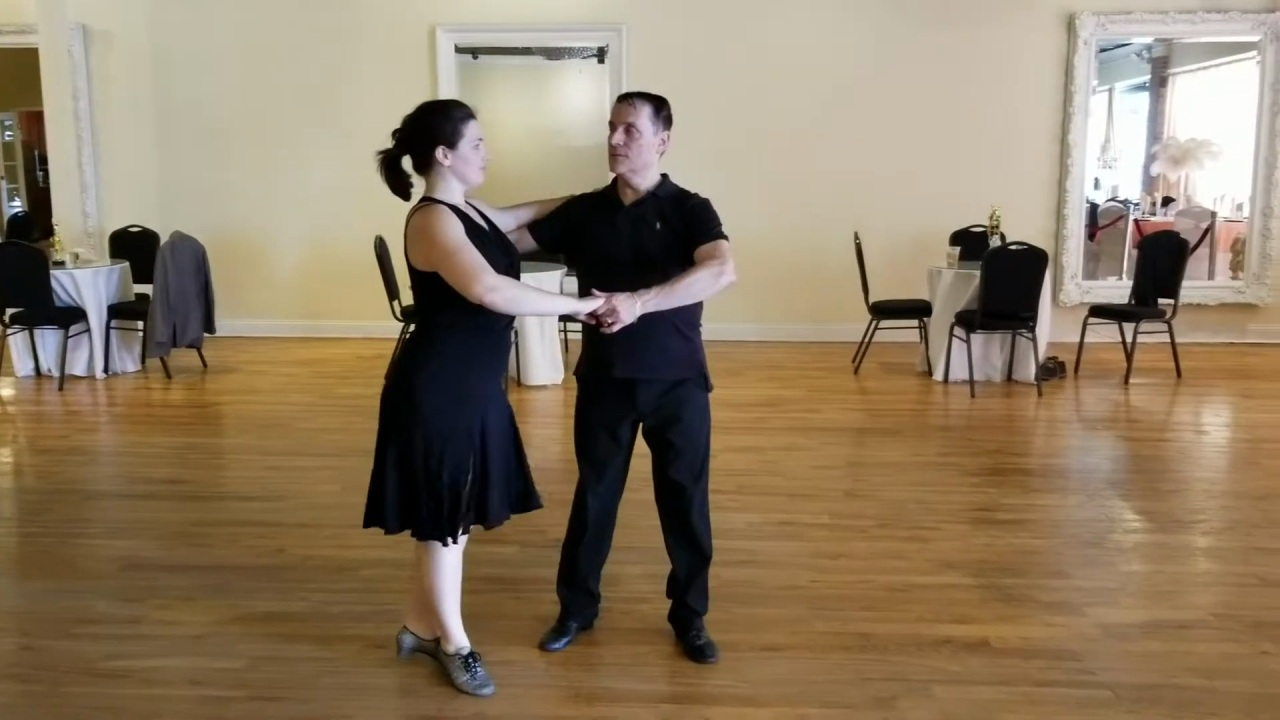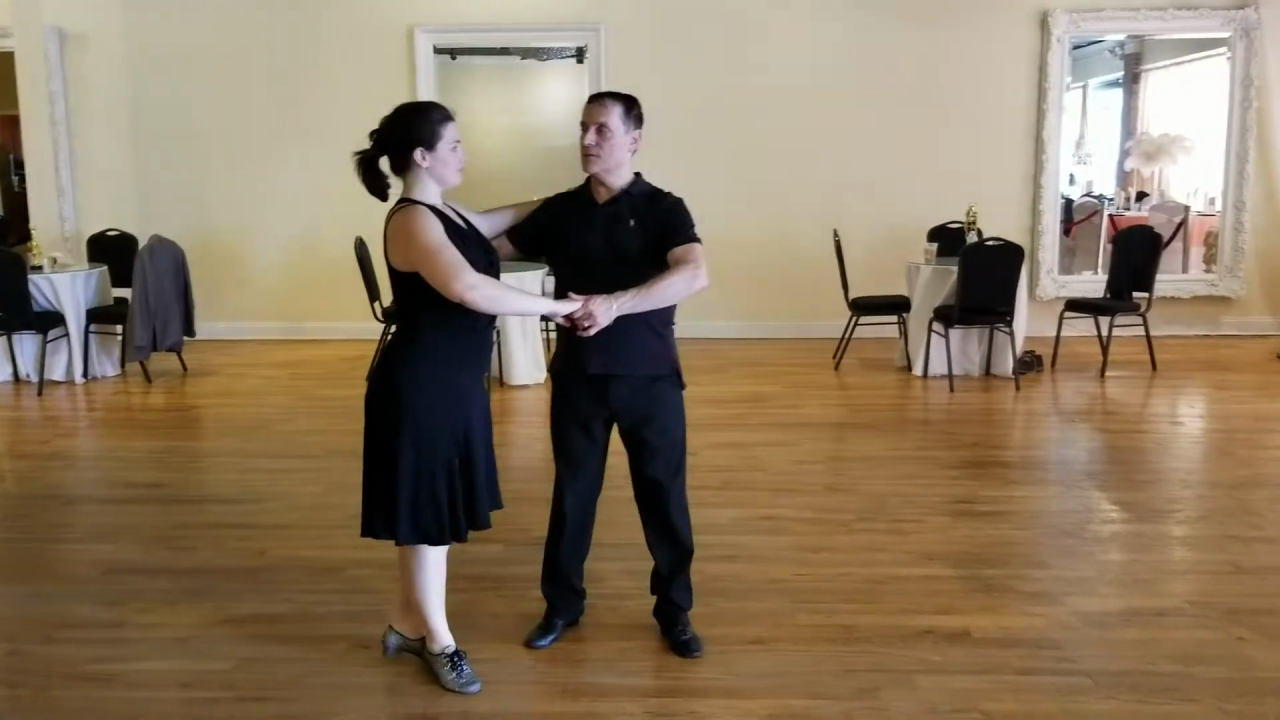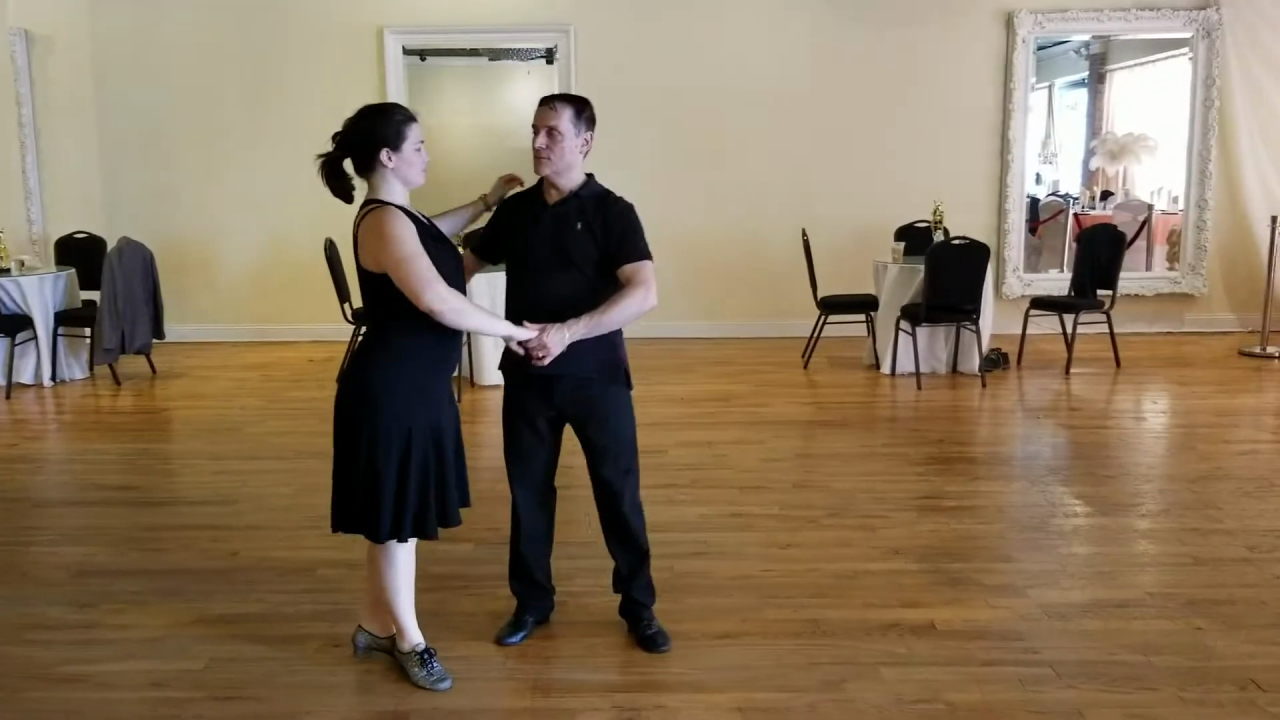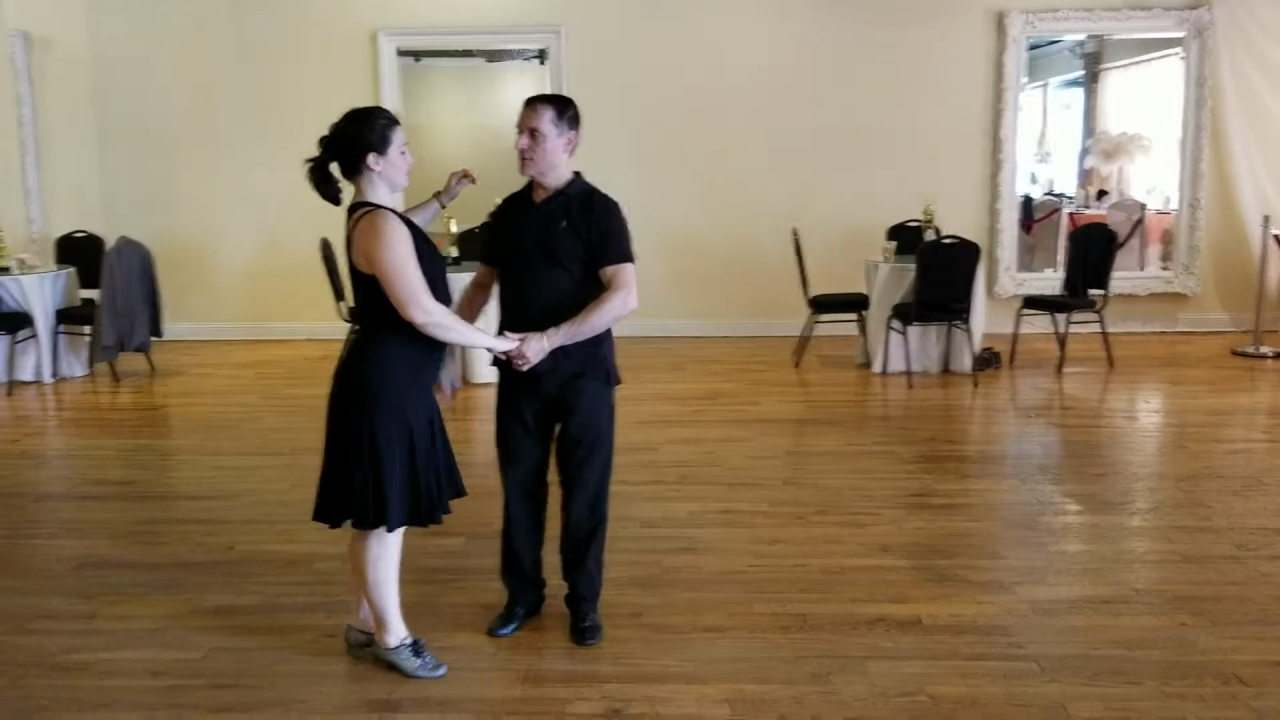
dt=0.3s
person 1, frame 1
left shoulder: (466, 211)
right shoulder: (432, 220)
left elbow: (514, 218)
right elbow: (489, 290)
right wrist: (576, 305)
left hip: (474, 386)
right hip: (437, 389)
left knee: (454, 516)
right knee: (442, 517)
left ankle: (420, 627)
right ankle: (453, 642)
person 1, frame 2
left shoulder: (441, 213)
right shoulder: (412, 220)
left elbow: (490, 224)
right elbow: (470, 289)
right wrist: (554, 306)
left hip: (454, 385)
right hip: (420, 390)
left knee: (436, 515)
right knee: (426, 518)
left ankle: (406, 627)
right ankle: (438, 641)
person 1, frame 3
left shoulder: (398, 216)
right shoulder: (385, 222)
left elbow: (428, 240)
right elbow: (438, 301)
left wrist: (484, 204)
right wrist: (514, 330)
left hip: (416, 386)
right hip: (390, 390)
left knee: (401, 516)
right knee: (396, 519)
left ankle: (376, 625)
right ankle: (408, 640)
person 1, frame 4
left shoulder: (376, 218)
right shoulder: (378, 226)
right elbow: (422, 313)
left wrist: (442, 200)
right wrist: (494, 341)
left hip: (396, 382)
right hip: (384, 387)
left knee: (384, 513)
right knee: (383, 515)
left ankle: (365, 623)
right ankle: (390, 635)
person 2, frame 1
left shoulder: (690, 210)
right shoulder: (583, 211)
left elbow: (722, 271)
right elbow: (510, 239)
left wrist: (639, 302)
left hip: (677, 381)
right hip: (604, 379)
left knee: (685, 499)
right knee: (594, 494)
left ankle: (689, 615)
right ankle: (576, 606)
person 2, frame 2
left shoulder: (662, 208)
right shoulder: (559, 211)
left elbow: (694, 275)
right elbow: (491, 246)
left wrist: (614, 304)
left hip: (649, 378)
right hip: (578, 377)
left knee: (663, 494)
right knee: (572, 491)
left ankle: (674, 610)
right ankle: (562, 604)
person 2, frame 3
left shoulder: (612, 212)
right shoulder: (513, 210)
left elbow: (644, 293)
right elbow: (468, 264)
left wrist: (568, 332)
left hip: (596, 376)
right hip: (527, 375)
left knee: (618, 492)
right knee: (528, 489)
left ankle: (639, 603)
right ankle: (531, 601)
person 2, frame 4
left shoulder: (597, 210)
right shoulder: (509, 212)
left elbow: (623, 297)
right elbow: (484, 282)
left wrist: (549, 340)
left hip: (582, 373)
right hip: (519, 373)
left knee: (584, 489)
right knee: (519, 483)
left ankle: (583, 599)
right ankle: (523, 593)
